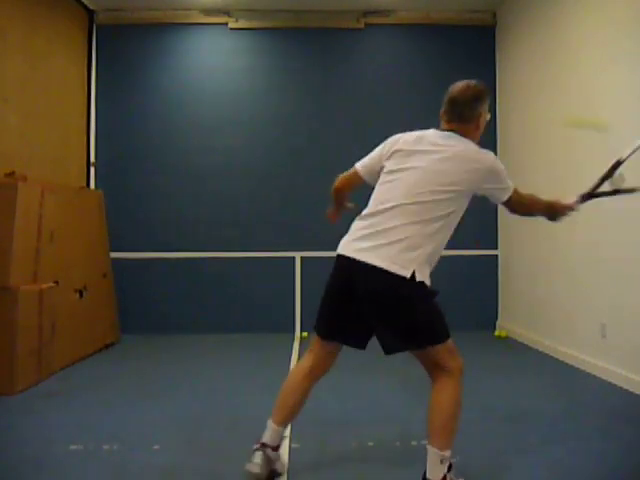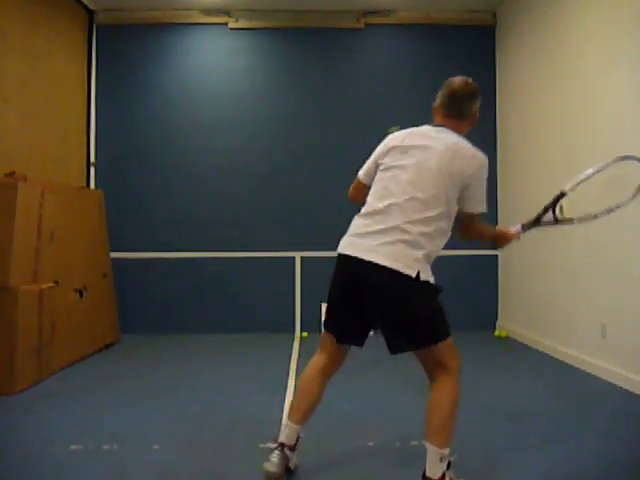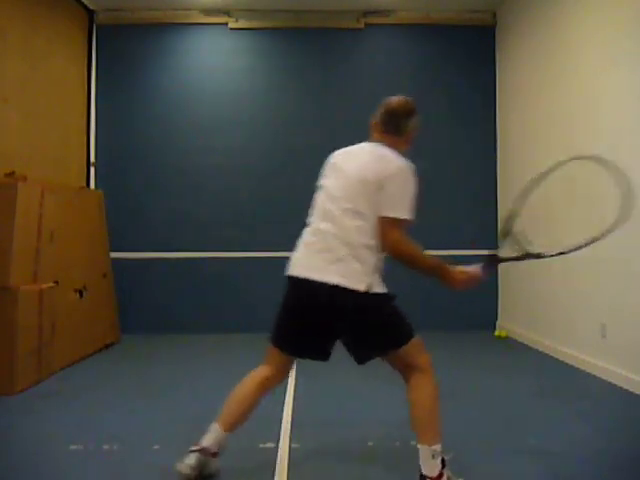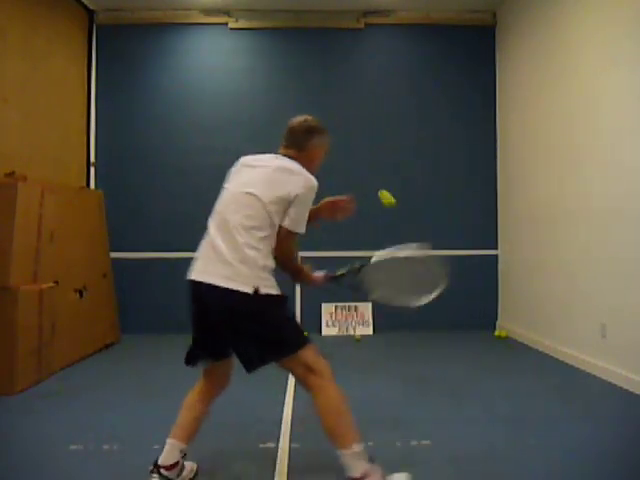
dt=0.3s
person 1, frame 1
left shoulder: (401, 141)
right shoulder: (481, 163)
left elbow: (342, 185)
right elbow: (518, 204)
left wrist: (338, 206)
right wrist: (554, 207)
left hip: (351, 260)
right hip: (398, 278)
left knee: (315, 360)
right knee: (448, 370)
person 1, frame 2
left shoulder: (396, 138)
right shoulder: (473, 160)
left elbow: (356, 194)
right elbow: (468, 229)
right wrist: (500, 237)
left hip: (353, 257)
right hip: (401, 273)
left knee: (327, 358)
right knee: (445, 370)
person 1, frame 3
left shoulder: (339, 156)
right shoulder: (398, 169)
right elbow: (393, 243)
right wrist: (447, 273)
left hip: (303, 278)
right hip: (353, 288)
left knee: (271, 371)
right knee: (418, 368)
person 1, frame 4
left shoulder: (244, 164)
right shoulder: (304, 181)
right elbow: (281, 250)
left wrist: (313, 212)
right wrist: (305, 276)
left hip: (203, 281)
right hip: (245, 291)
left knee: (212, 380)
right knee: (317, 374)
